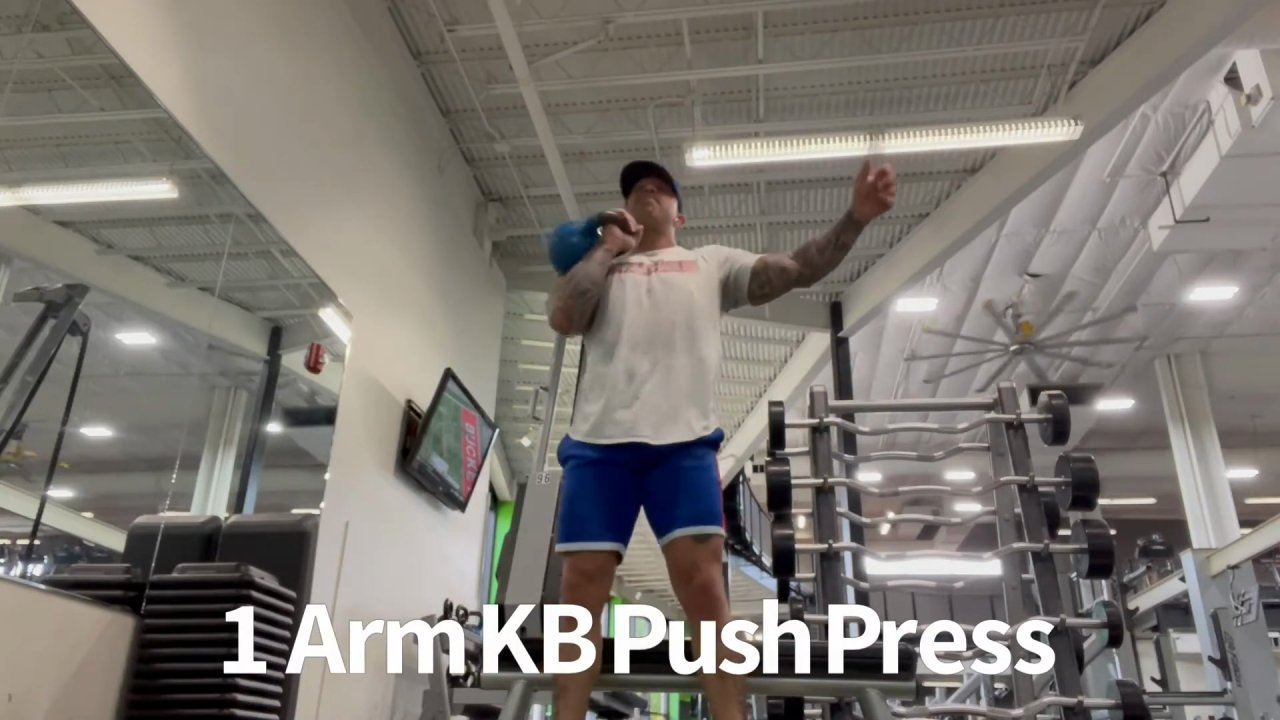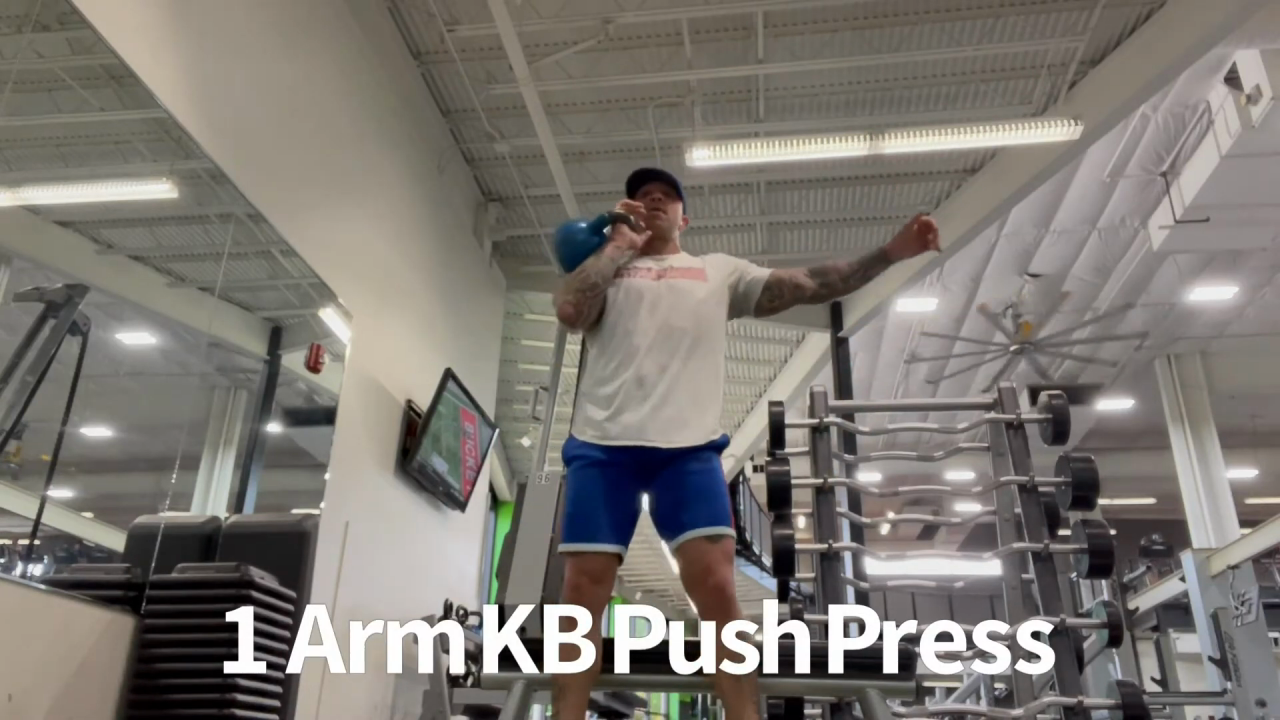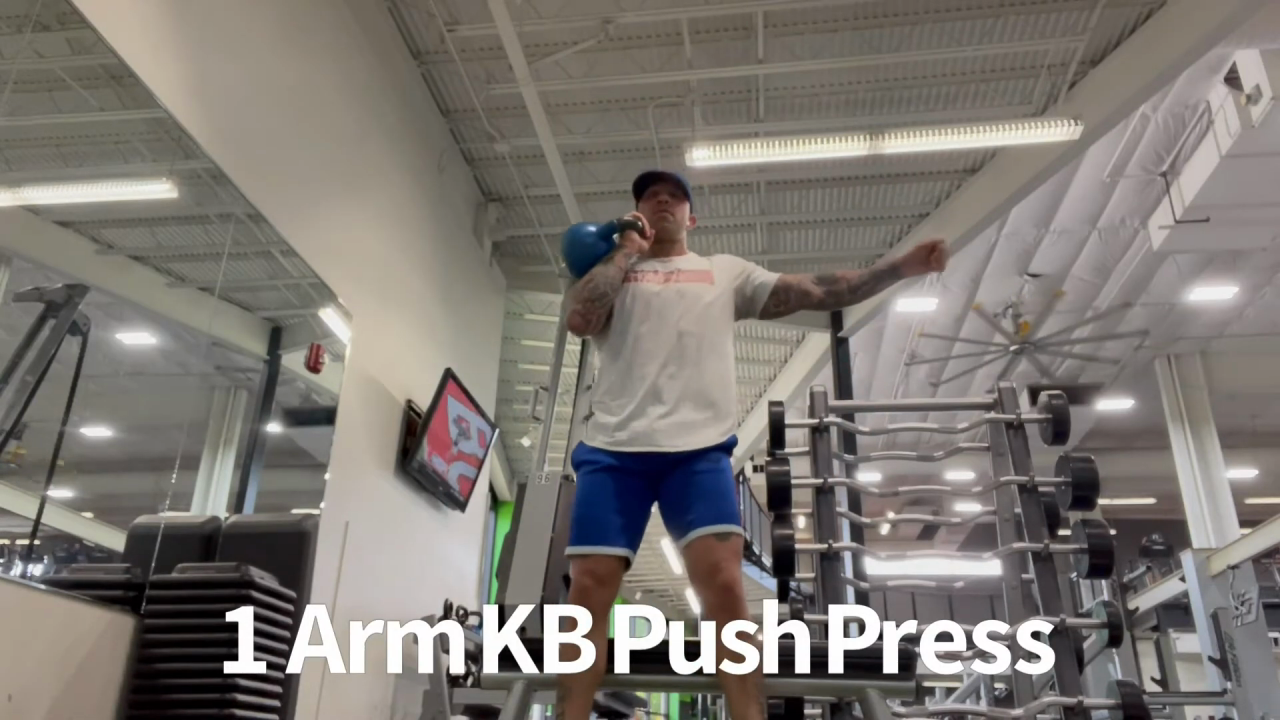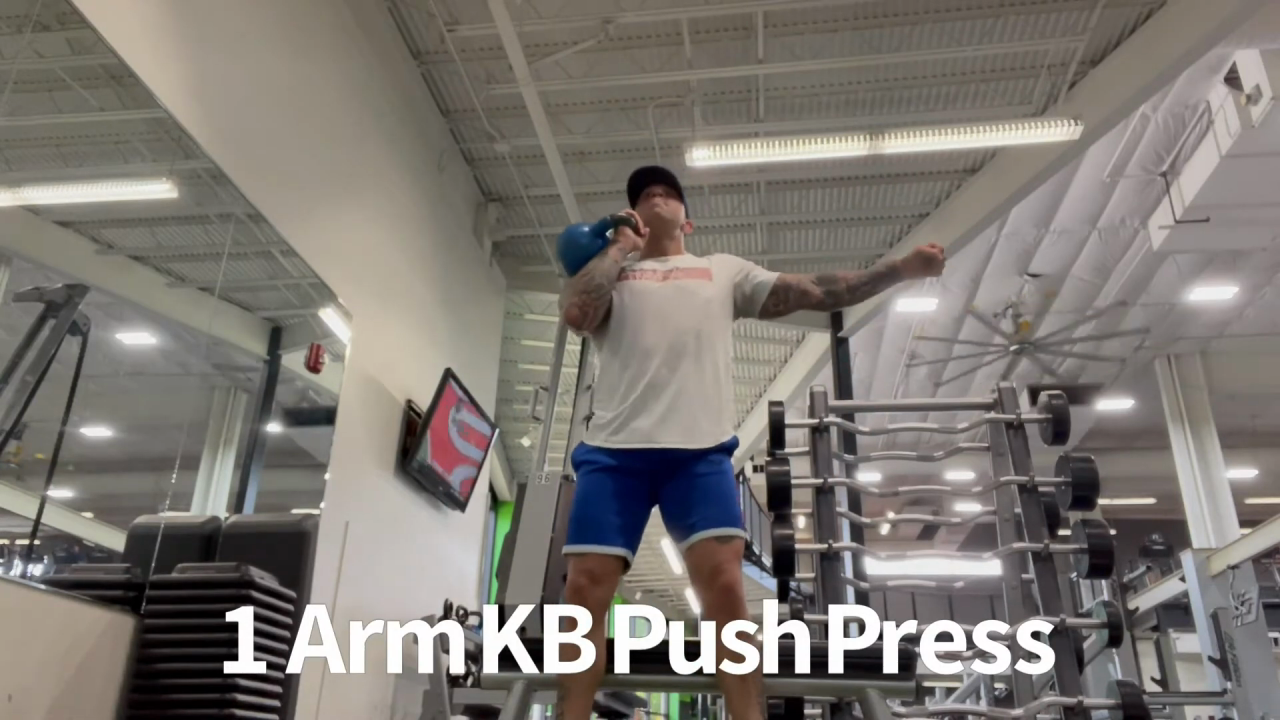
dt=0.5s
person 1, frame 1
left shoulder: (711, 263)
right shoulder: (595, 266)
left elbow: (797, 269)
right elbow: (562, 319)
left wrist: (857, 215)
right wrist: (608, 250)
left hip: (683, 441)
right hip: (599, 442)
left knee: (704, 588)
right knee: (580, 591)
person 1, frame 2
left shoulder: (719, 271)
right shoulder: (604, 270)
left elbow: (809, 285)
right elbow: (568, 311)
left wrist: (891, 251)
right wrist: (618, 245)
left hip: (688, 445)
right hip: (602, 444)
left knee: (717, 589)
right knee: (582, 591)
person 1, frame 3
left shoulder: (724, 271)
right shoulder: (610, 271)
left elbow: (815, 291)
right elbow: (577, 319)
left wrist: (904, 265)
right wrist: (626, 251)
left hip: (698, 448)
right hip: (612, 449)
left knee: (724, 587)
right knee: (588, 593)
person 1, frame 4
left shoulder: (723, 271)
right shoulder: (609, 272)
left elbow: (815, 291)
right elbow: (575, 314)
left wrist: (904, 267)
right wrist: (621, 246)
left hip: (699, 448)
right hip: (614, 449)
left knee: (725, 588)
right knee: (586, 591)
